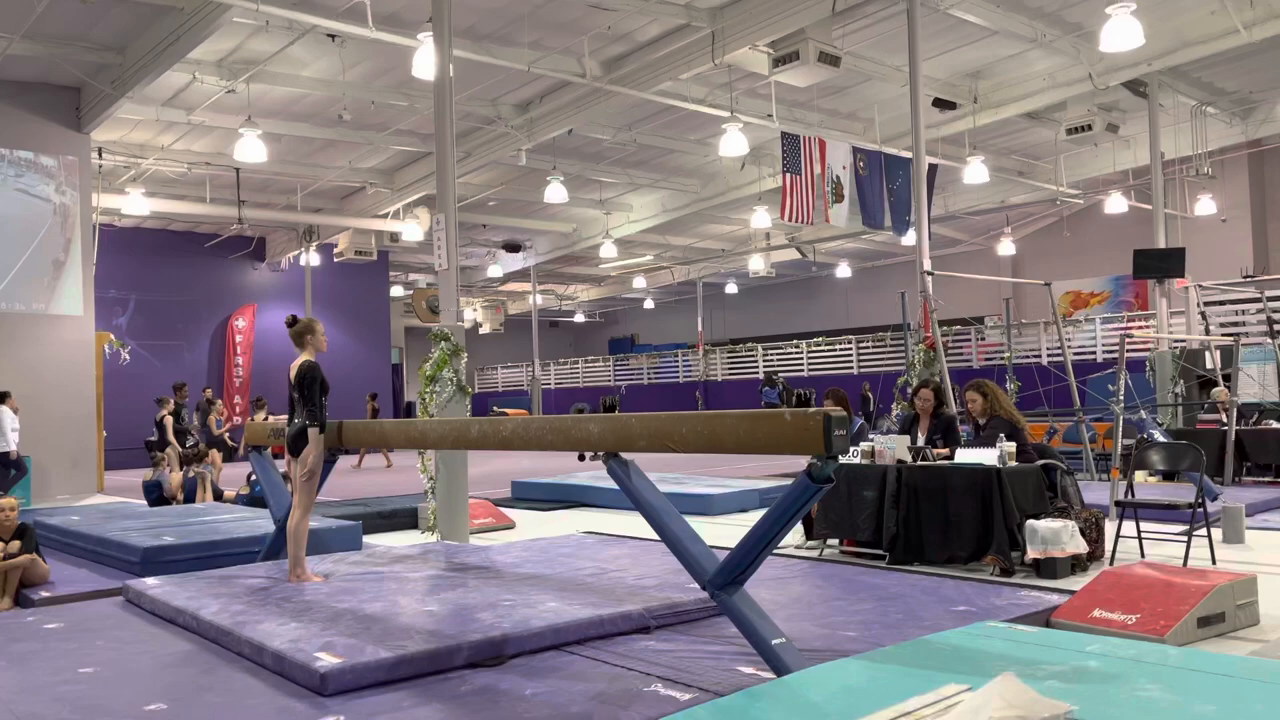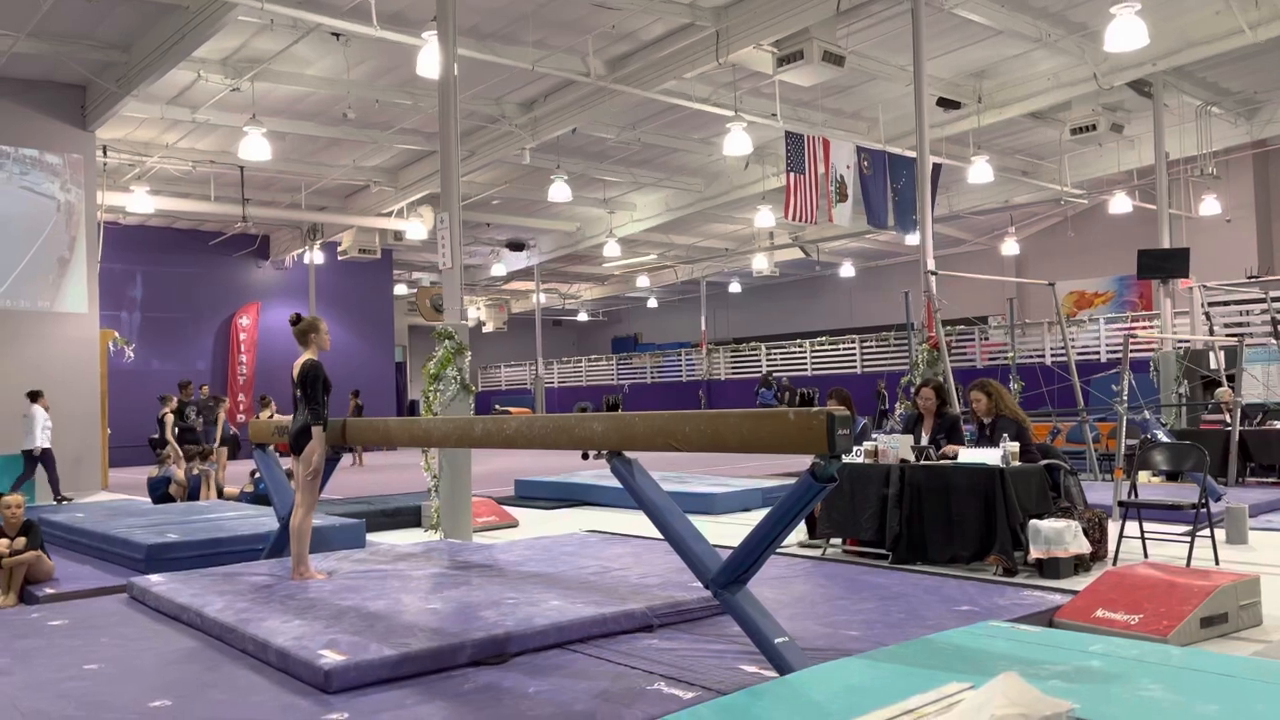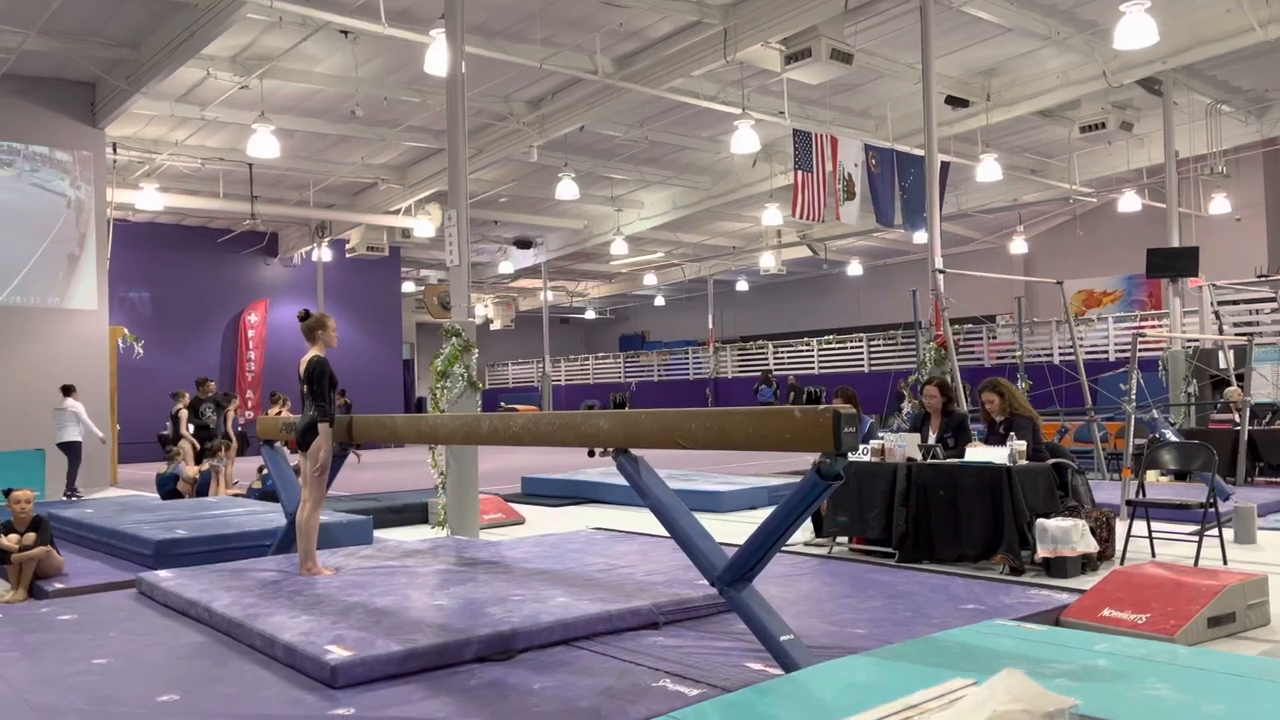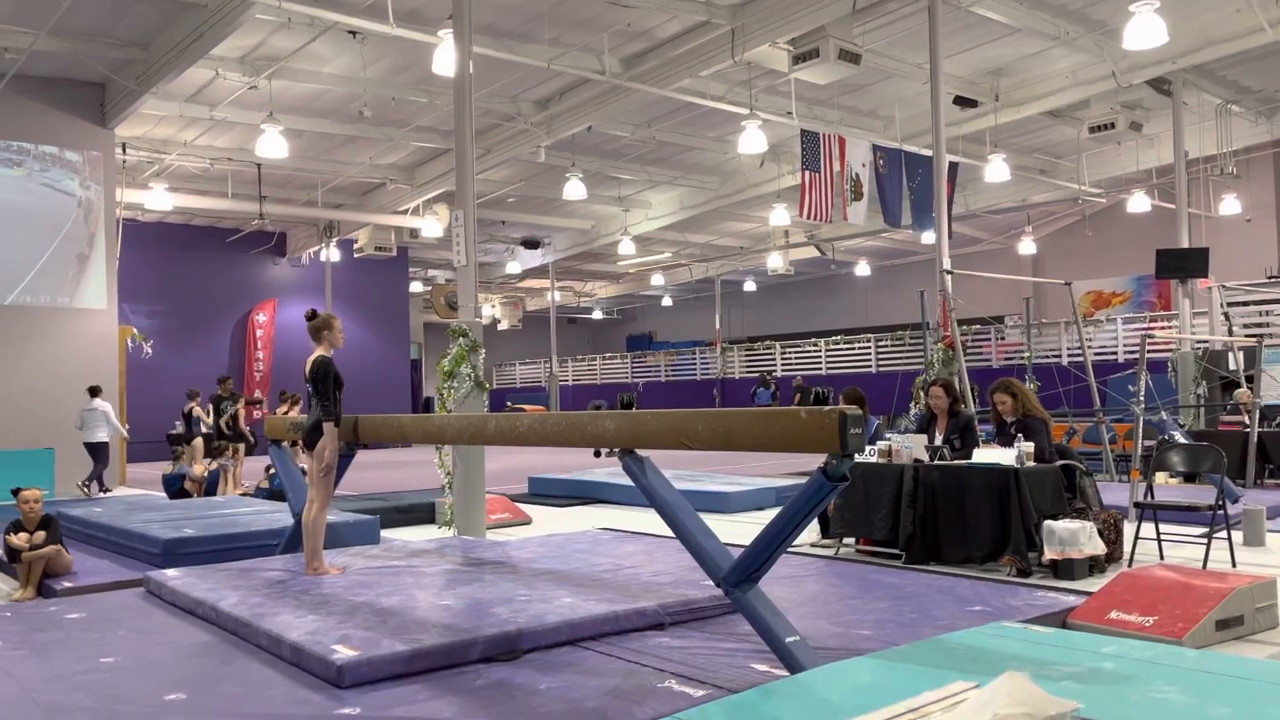
dt=0.3s
person 1, frame 1
left shoulder: (293, 368)
right shoulder: (312, 368)
right elbow: (313, 412)
left wrist: (288, 449)
right wrist: (314, 452)
left hip: (294, 435)
right hip: (307, 437)
left knee: (297, 506)
right knee: (304, 507)
left ankle: (294, 568)
right ankle: (299, 571)
person 1, frame 2
left shoulder: (297, 365)
right shoulder: (314, 366)
right elbow: (315, 410)
right wrist: (319, 451)
left hip: (296, 433)
right hip: (309, 436)
left knee: (299, 504)
right knee: (307, 505)
left ankle: (298, 566)
right ankle: (302, 568)
person 1, frame 3
left shoulder: (304, 361)
right shoulder: (320, 363)
right elbow: (323, 407)
right wrist: (325, 447)
left hip: (303, 429)
right hip: (316, 432)
left knee: (306, 499)
right knee: (315, 501)
left ankle: (305, 561)
right ankle: (311, 564)
person 1, frame 4
left shoulder: (311, 361)
right shoulder: (325, 363)
right elbow: (327, 407)
right wrist: (330, 446)
left hip: (310, 430)
right hip: (322, 432)
left knee: (312, 499)
right knee: (322, 500)
left ankle: (311, 561)
right ankle: (317, 563)
